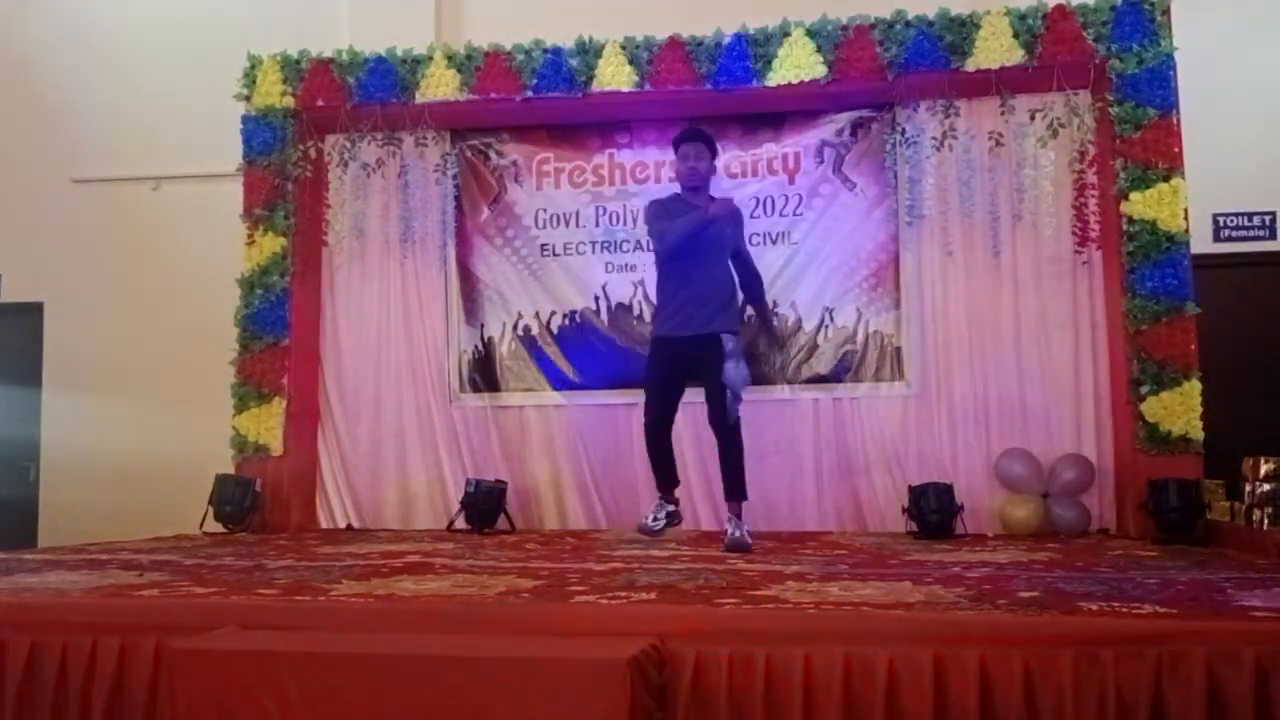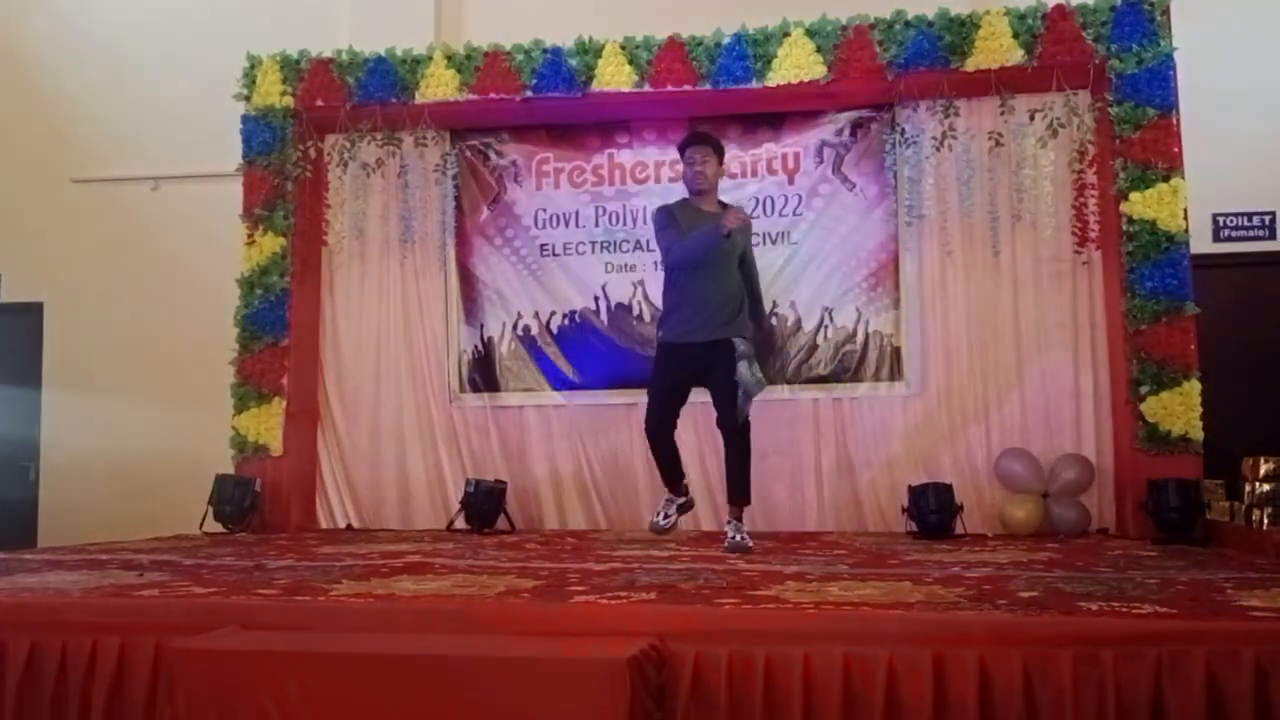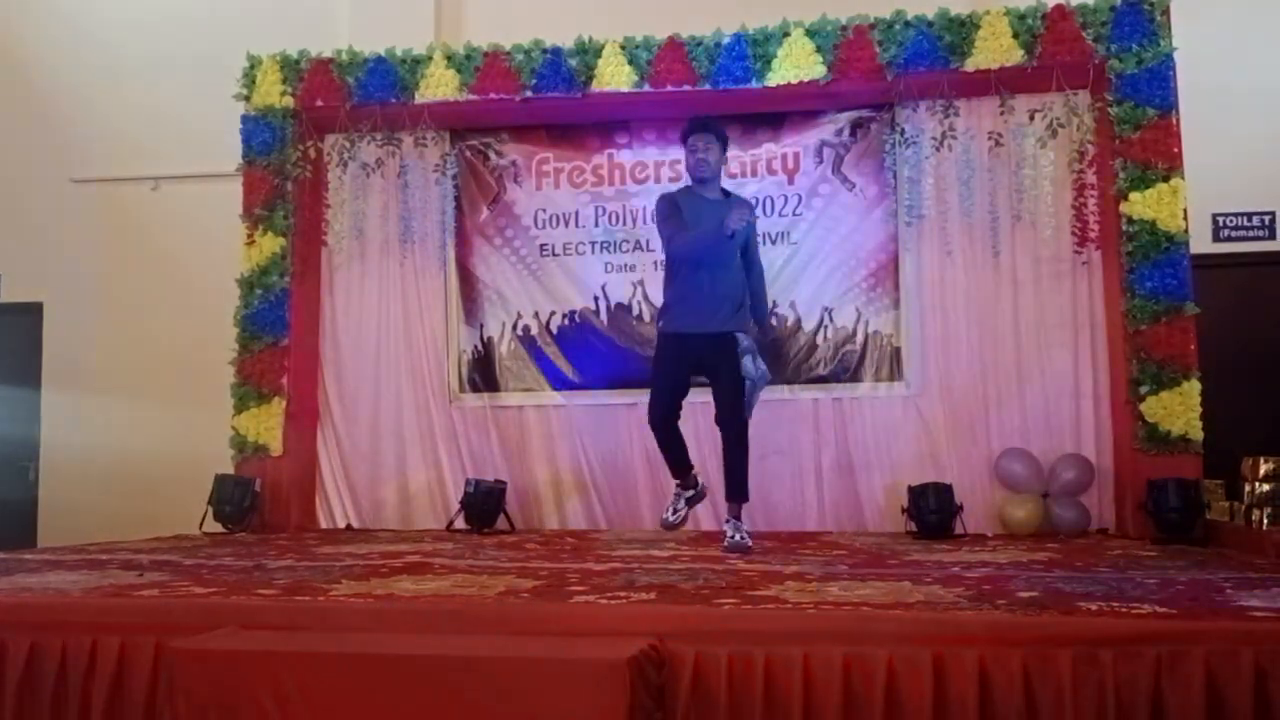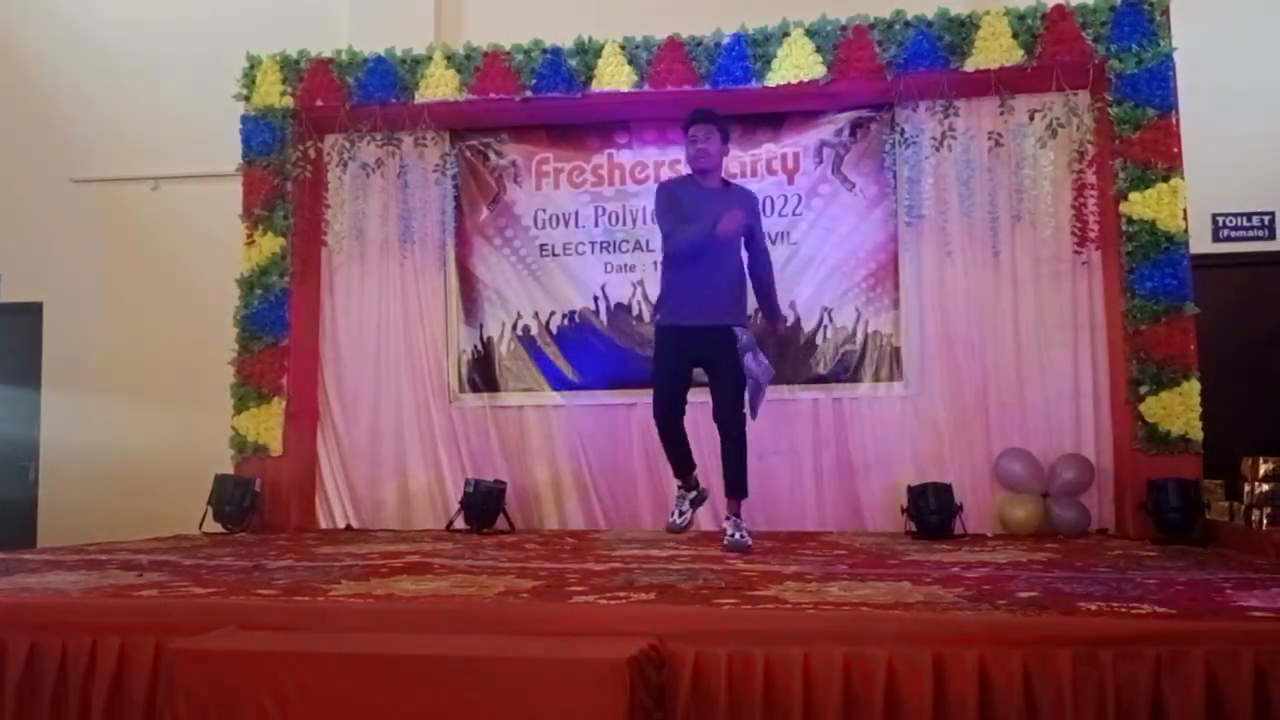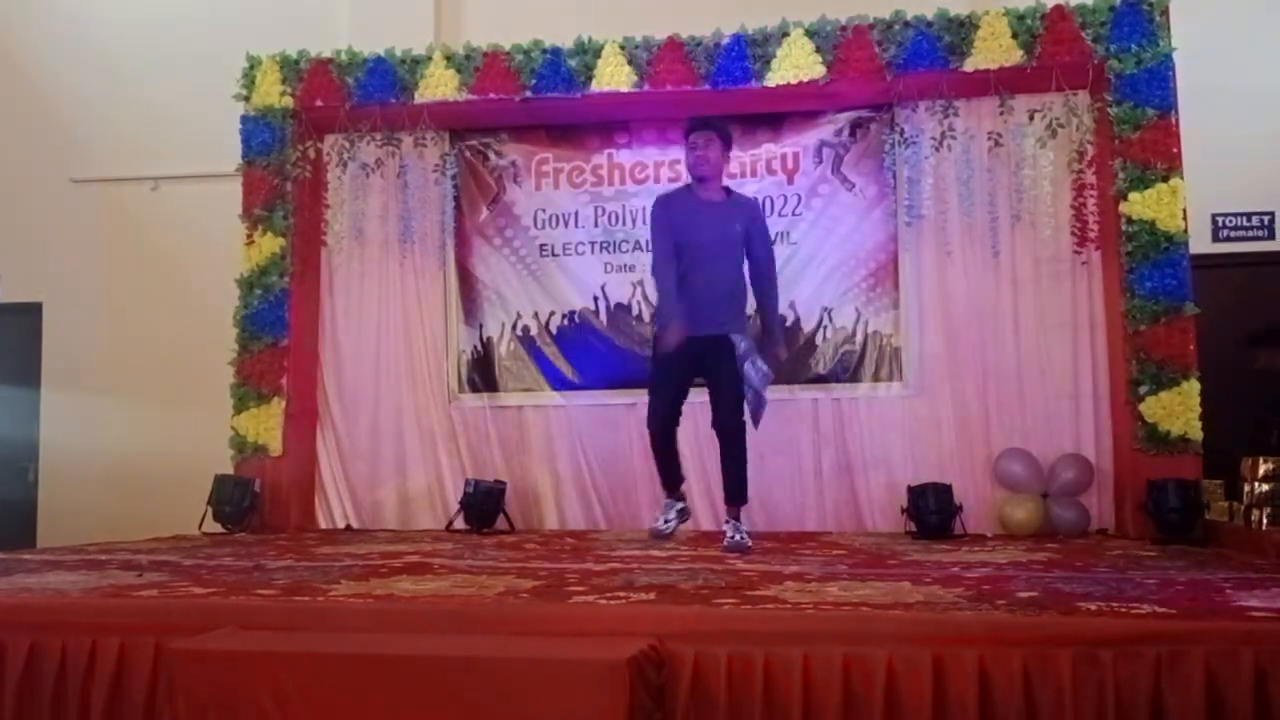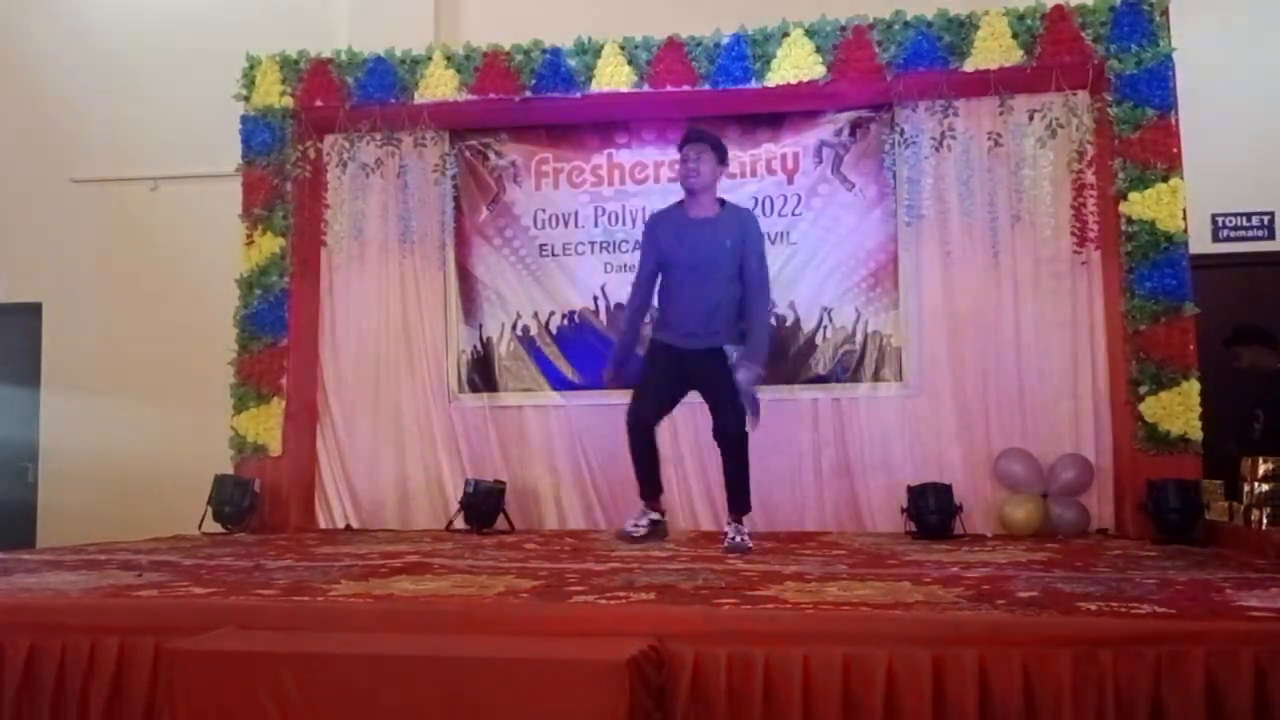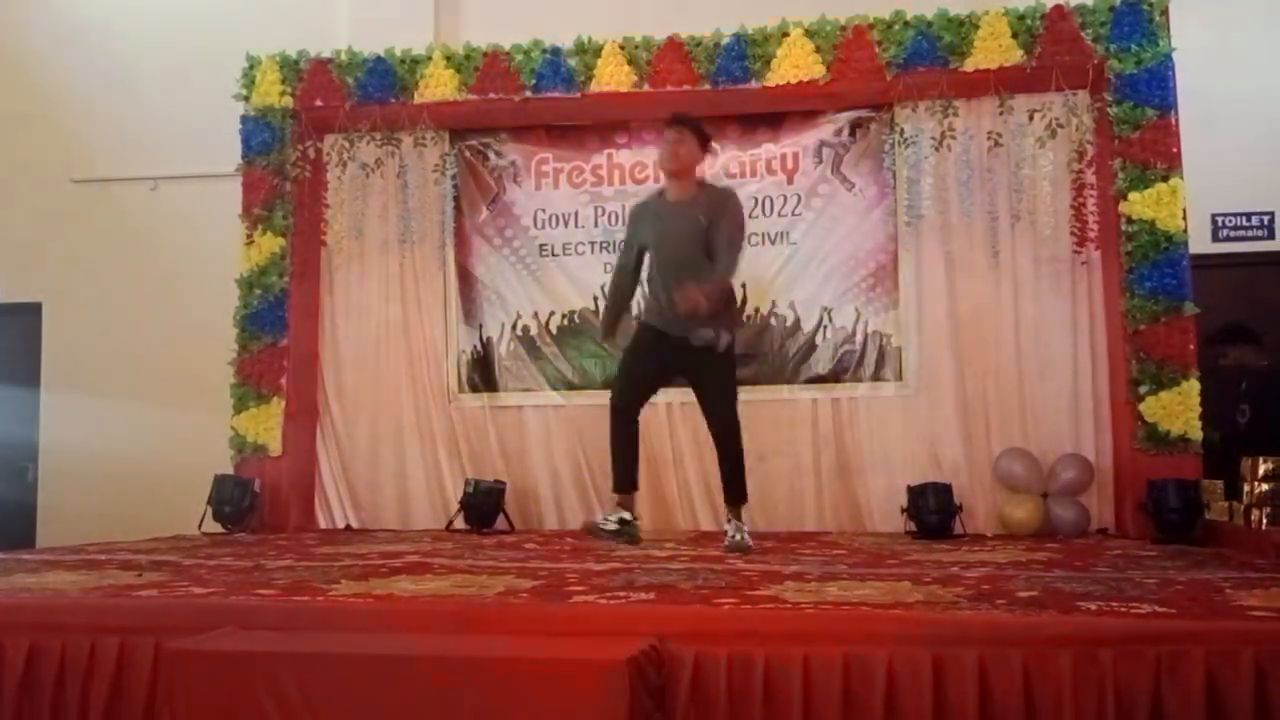
dt=0.1s
person 1, frame 1
left shoulder: (731, 211)
right shoulder: (661, 209)
left elbow: (747, 268)
right elbow: (667, 242)
left wrist: (766, 319)
right wrist: (706, 214)
left hip: (719, 335)
right hip: (670, 335)
left knee: (725, 422)
right knee: (656, 422)
left ankle: (735, 518)
right ankle: (666, 500)
person 1, frame 2
left shoulder: (738, 219)
right shoulder: (668, 216)
right elbow: (675, 256)
left wrist: (760, 326)
right wrist: (721, 231)
left hip: (727, 340)
right hip: (676, 341)
left knee: (735, 426)
right knee: (657, 424)
left ankle: (735, 522)
right ankle: (677, 493)
person 1, frame 3
left shoulder: (741, 208)
right shoulder: (671, 203)
left elbow: (752, 270)
right elbow: (677, 249)
left wrist: (760, 320)
right wrist: (724, 227)
left hip: (728, 333)
right hip: (678, 332)
left knee: (732, 421)
right knee: (661, 414)
left ankle: (734, 519)
right ankle: (687, 485)
person 1, frame 4
left shoulder: (745, 199)
right shoulder: (670, 192)
left elbow: (758, 257)
right elbow: (675, 243)
left wrist: (772, 312)
right wrist: (715, 229)
left hip: (726, 326)
right hip: (676, 324)
left knee: (730, 417)
right knee: (666, 410)
left ankle: (734, 517)
right ankle: (688, 487)
person 1, frame 5
left shoulder: (747, 209)
right shoulder: (667, 207)
left elbow: (764, 273)
right elbow: (663, 268)
left wrist: (774, 334)
right wrist: (666, 323)
left hip: (726, 336)
right hip: (679, 334)
left knee: (729, 426)
right knee: (659, 419)
left ankle: (734, 521)
right ankle: (675, 500)
person 1, frame 6
left shoulder: (742, 222)
right shoulder: (660, 224)
left elbow: (757, 289)
right elbow: (642, 290)
left wrist: (754, 354)
right wrist: (619, 356)
left hip: (722, 349)
right hip: (670, 346)
left knee: (731, 433)
right knee: (639, 419)
left ankle: (737, 524)
right ankle: (651, 512)
person 1, frame 7
left shoulder: (723, 202)
right shoulder: (643, 212)
left elbow: (729, 258)
right elbow: (626, 270)
left wrist: (706, 291)
right wrist: (609, 320)
left hip: (710, 335)
right hip: (657, 331)
left knee: (724, 425)
right knee: (622, 405)
left ankle: (735, 521)
right ankle: (624, 512)
